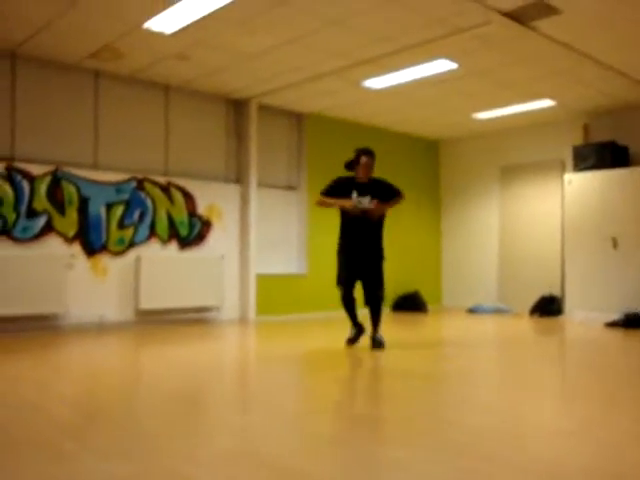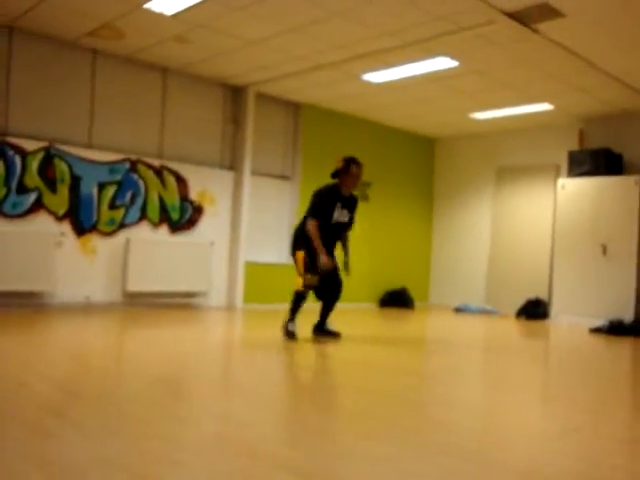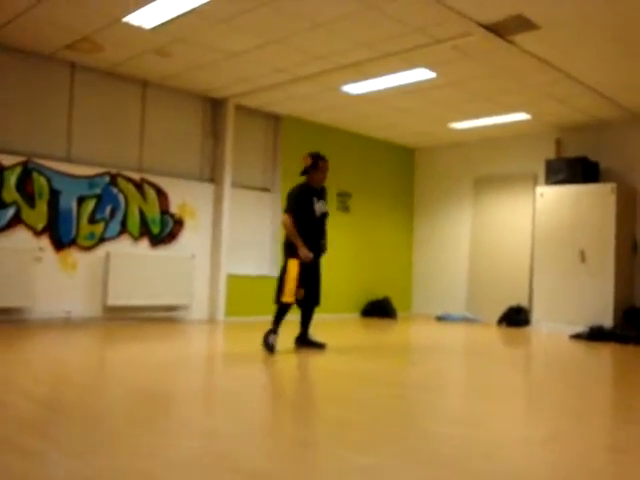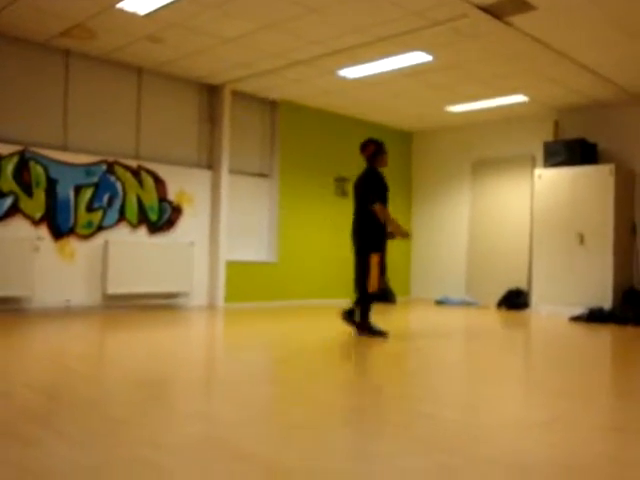
dt=1s
person 1, frame 1
left shoulder: (381, 186)
right shoulder: (342, 184)
left elbow: (399, 196)
right elbow: (320, 200)
left wrist: (384, 208)
right wrist: (343, 204)
left hip: (372, 249)
right hip: (348, 248)
left knee: (375, 292)
right knee: (345, 291)
left ankle: (376, 333)
right ankle: (356, 326)
person 1, frame 2
left shoulder: (353, 201)
right shoulder: (325, 194)
left elbow: (344, 230)
right elbow: (311, 224)
left wrist: (346, 256)
right wrist: (322, 254)
left hip: (326, 248)
right hip: (305, 244)
left knee: (334, 287)
right knee: (308, 281)
left ankle: (321, 325)
right ankle: (290, 322)
person 1, frame 3
left shoulder: (321, 192)
right shoulder: (298, 192)
right elbow: (287, 220)
left wrist: (323, 242)
right wrist: (301, 248)
left hip: (312, 251)
right hip: (297, 250)
left knee: (312, 295)
right knee: (292, 293)
left ankle: (303, 335)
right ankle: (272, 333)
person 1, frame 4
left shoulder: (363, 178)
right shoulder: (375, 177)
right elbow: (377, 208)
left wrist: (387, 230)
right wrist: (397, 228)
left hip: (362, 234)
right hip: (371, 236)
left knee: (369, 278)
right knee: (370, 279)
left ankle: (354, 311)
right ankle: (363, 323)
